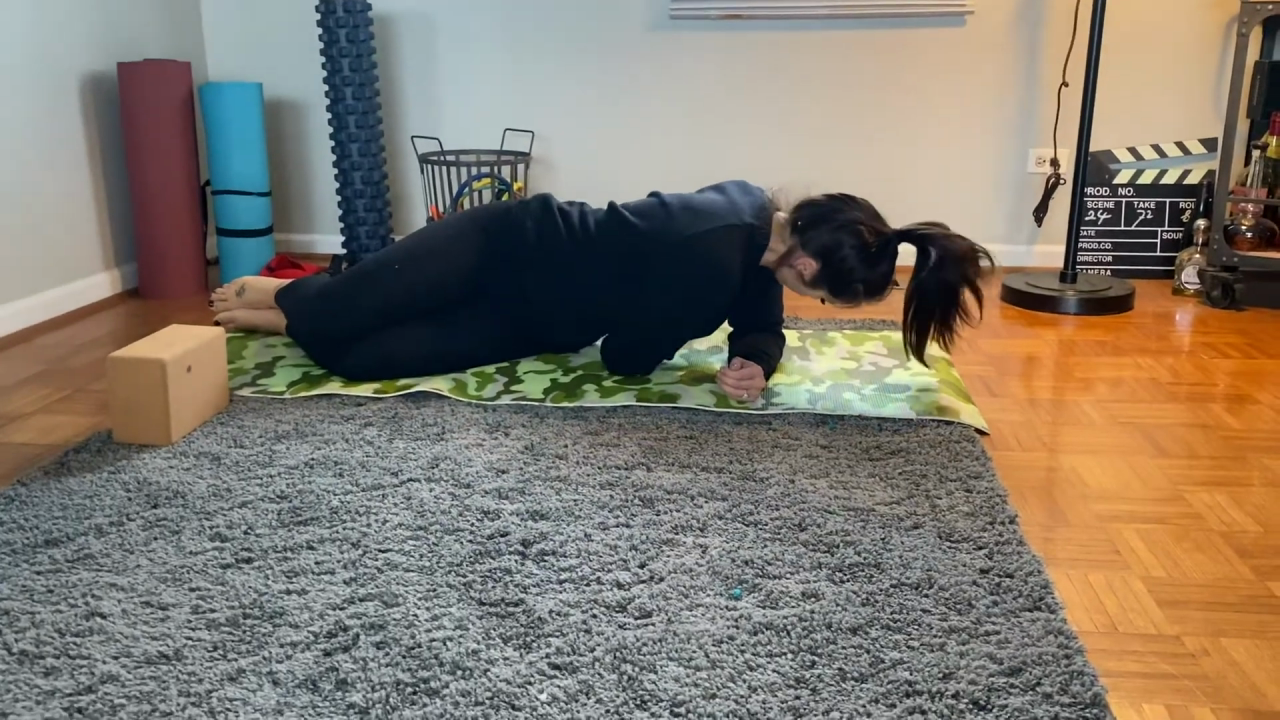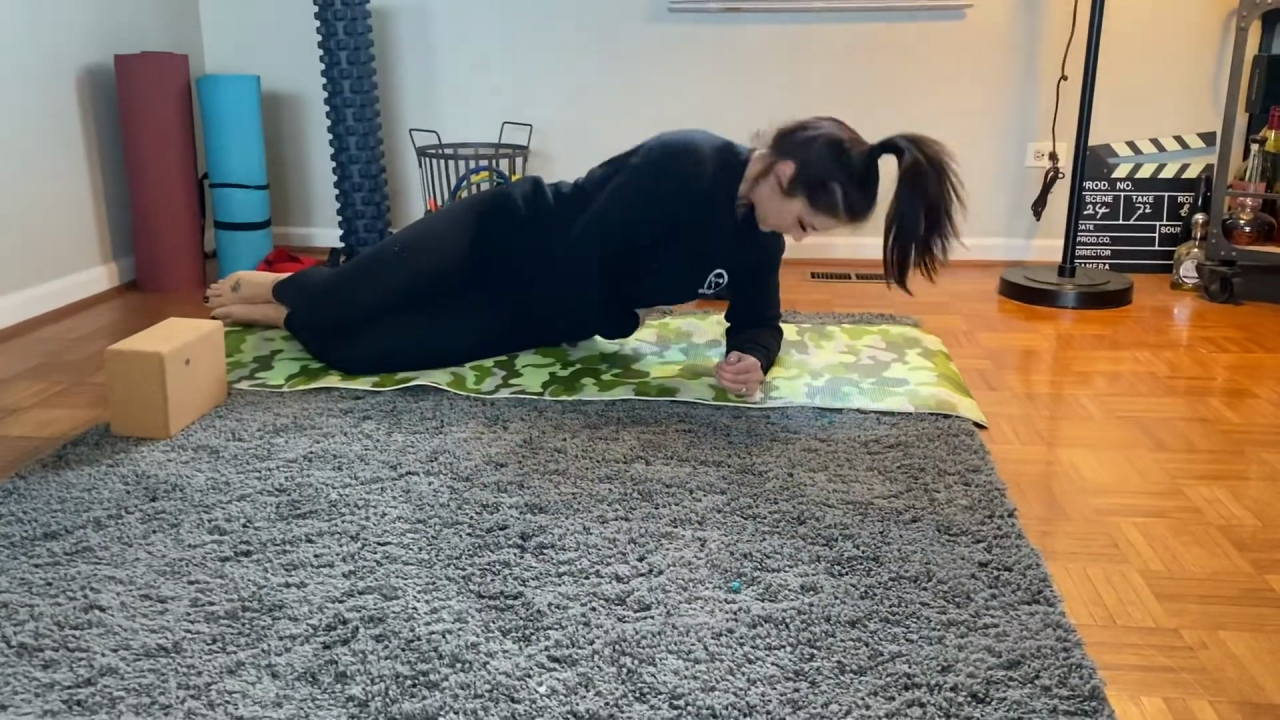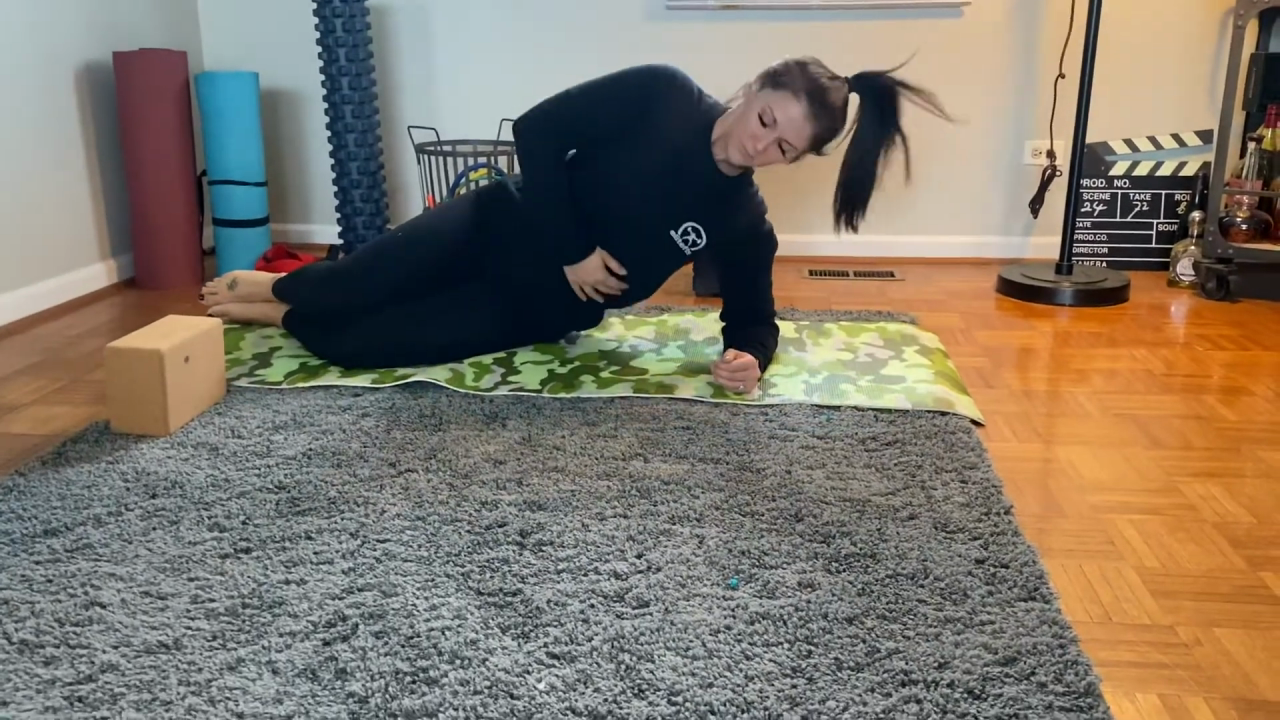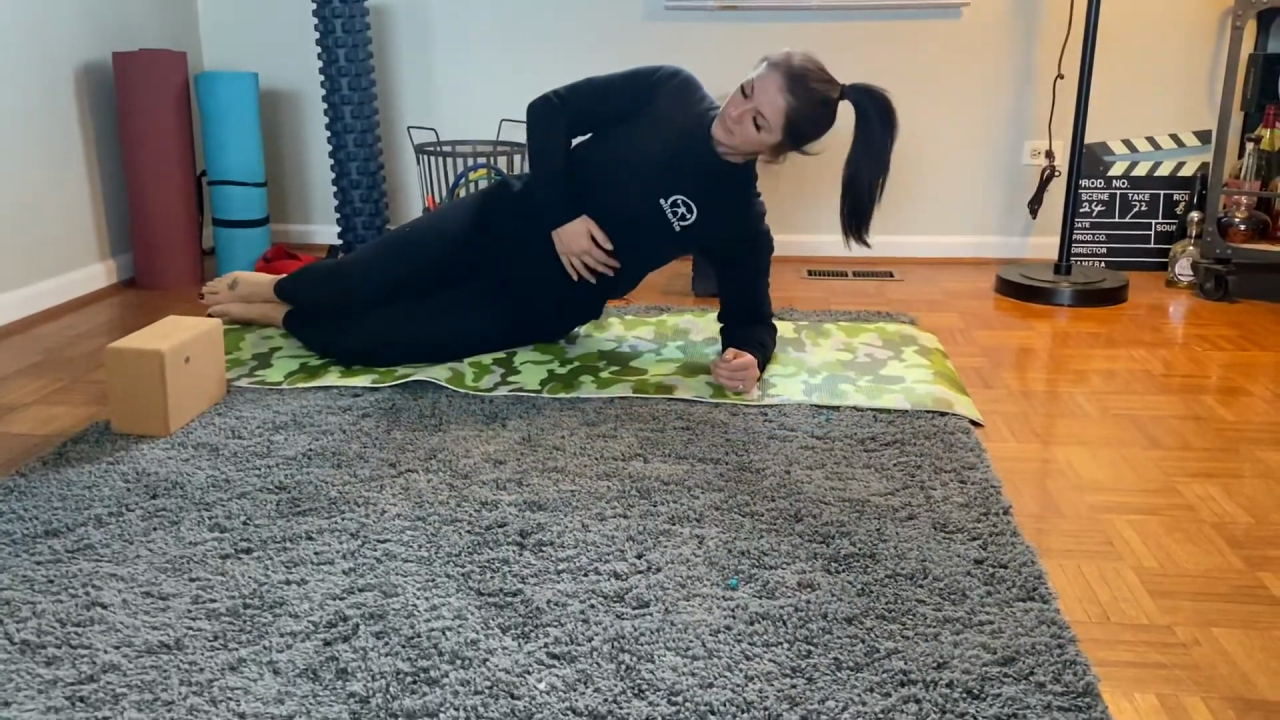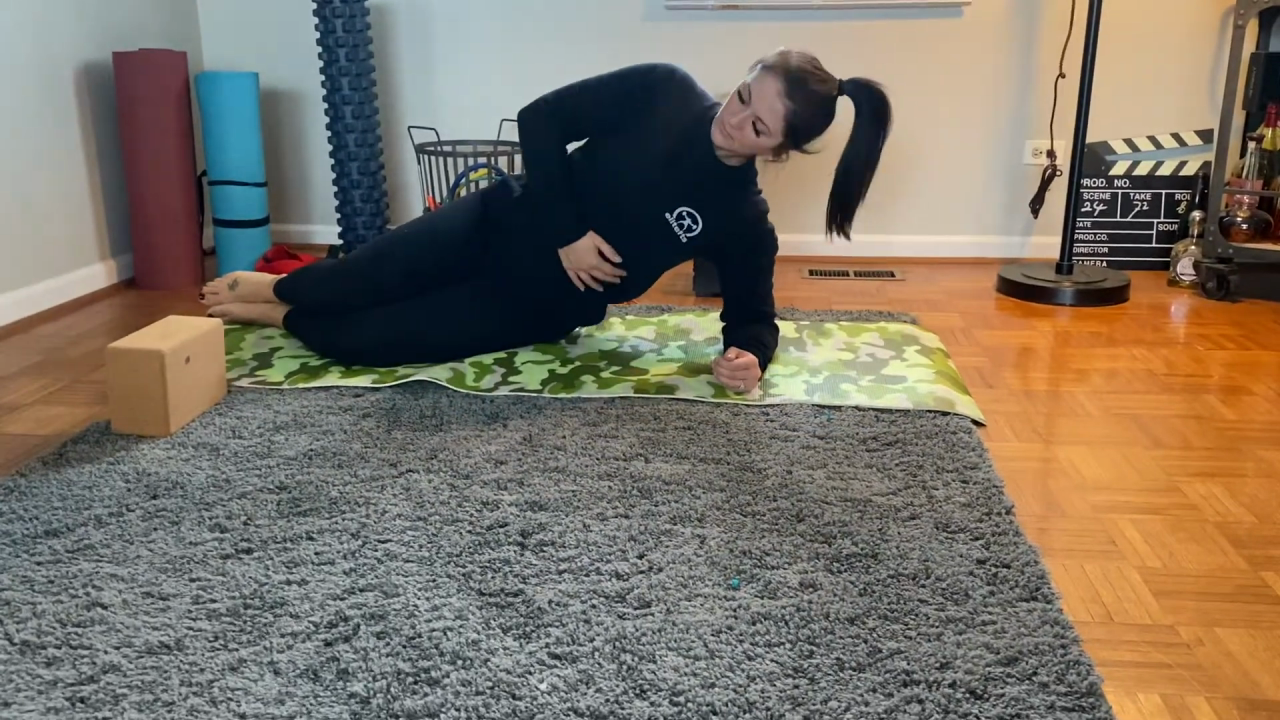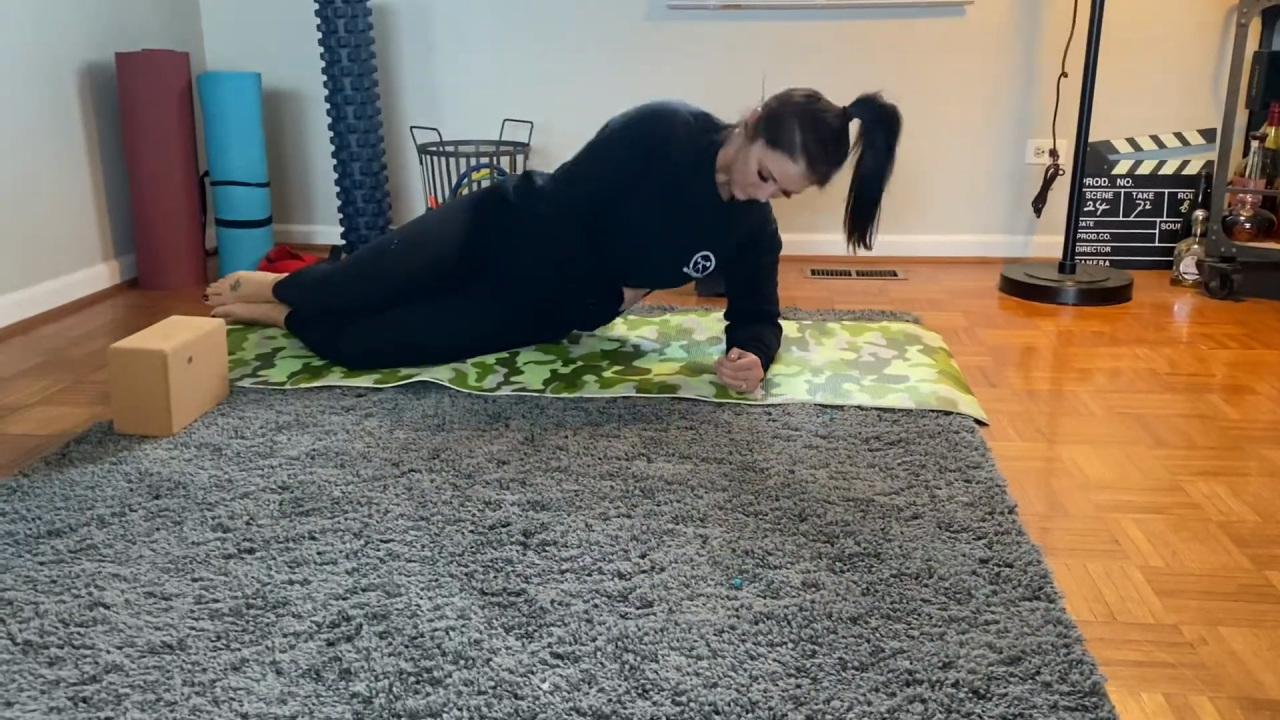
dt=0.5s
person 1, frame 1
left shoulder: (758, 220)
right shoulder: (711, 260)
left elbow: (760, 327)
right elbow: (627, 358)
left wrist: (752, 366)
right wrist: (656, 332)
right hip: (502, 245)
left knee: (357, 360)
right knee: (342, 311)
left ankle: (278, 317)
right ankle: (276, 295)
person 1, frame 2
left shoulder: (756, 241)
right shoulder: (689, 166)
left elbow: (759, 321)
right elbow: (583, 254)
left wrist: (750, 359)
right wrist: (622, 318)
left hip: (543, 315)
right hip: (498, 235)
left knee: (353, 352)
right knee: (339, 305)
left ankle: (274, 316)
right ankle: (278, 288)
person 1, frame 3
left shoulder: (743, 225)
right shoulder: (662, 94)
left elbow: (751, 315)
right elbow: (538, 127)
left wrist: (748, 358)
right wrist: (572, 250)
left hip: (537, 309)
right hip: (498, 223)
left knee: (359, 345)
right knee: (352, 285)
left ankle: (279, 317)
right ankle: (271, 285)
person 1, frame 4
left shoulder: (741, 220)
right shoulder: (671, 92)
left elbow: (750, 316)
right elbow: (551, 110)
left wrist: (746, 358)
right wrist: (560, 214)
left hip: (538, 308)
right hip: (503, 221)
left knee: (358, 341)
right knee: (352, 285)
left ankle: (276, 318)
right ankle: (270, 285)
person 1, frame 5
left shoulder: (744, 222)
right shoulder: (664, 91)
left elbow: (754, 315)
right elbow: (540, 119)
left wrist: (748, 356)
right wrist: (566, 235)
left hip: (540, 307)
right hip: (503, 223)
left knee: (362, 341)
right knee: (359, 281)
left ankle: (278, 319)
right ankle: (273, 285)
person 1, frame 6
left shoulder: (753, 234)
right shoulder: (663, 131)
left elbow: (758, 317)
right elbow: (556, 210)
left wrist: (749, 356)
right wrist: (608, 294)
left hip: (539, 308)
right hip: (500, 226)
left knee: (359, 344)
right knee: (354, 289)
left ankle: (281, 318)
right ankle: (277, 287)
